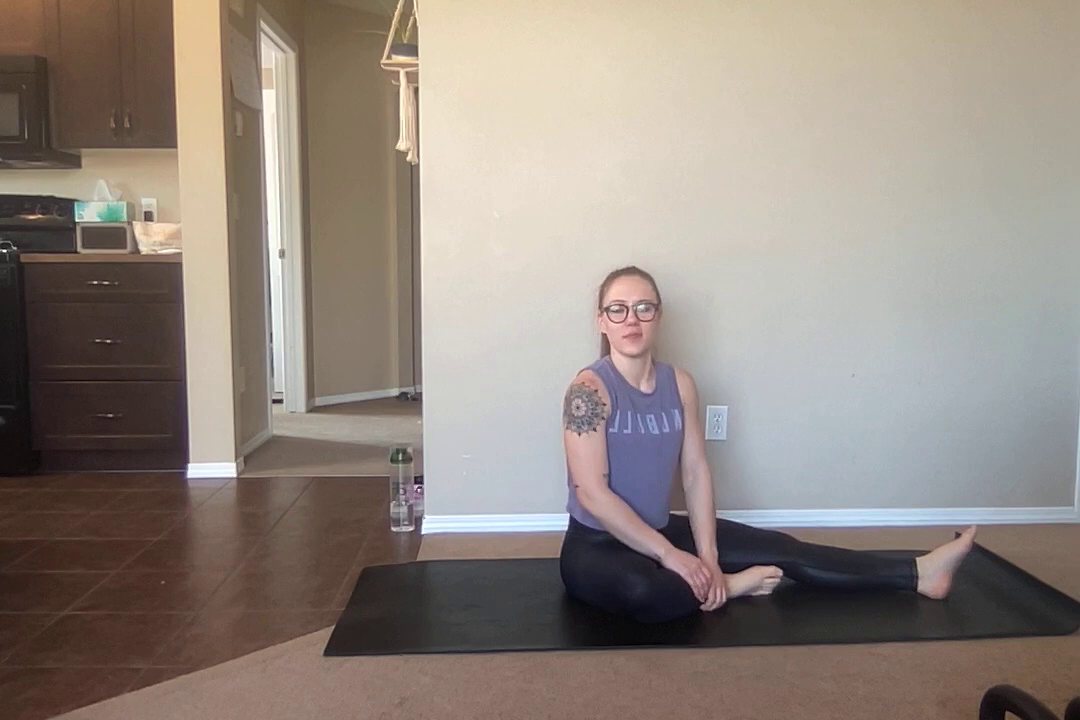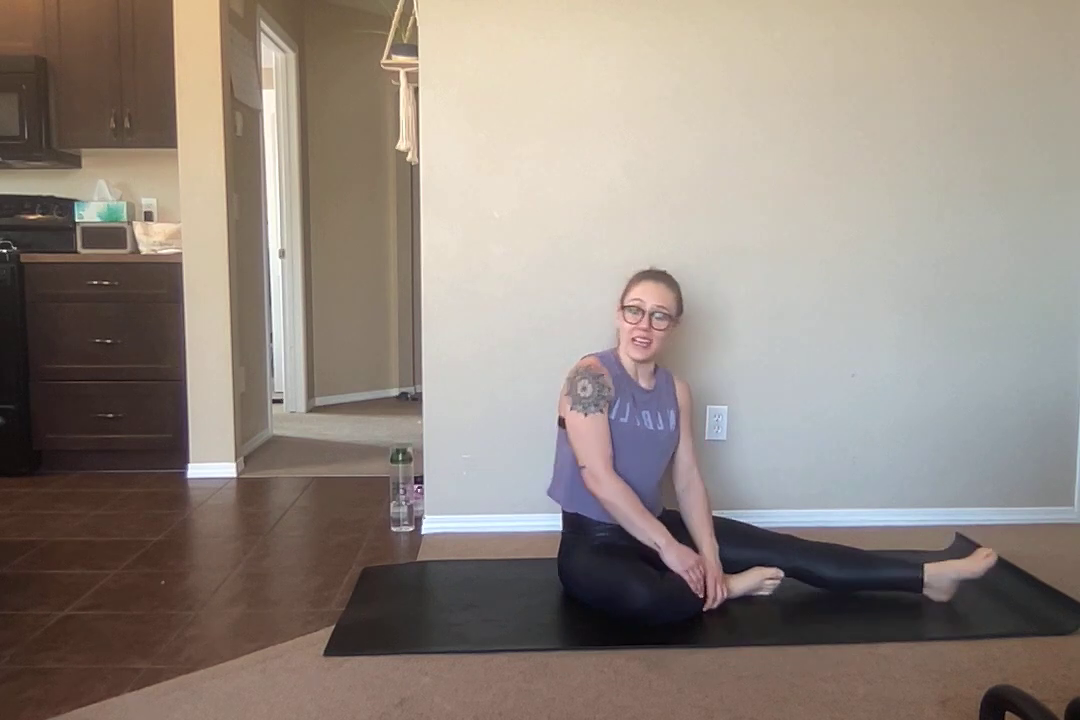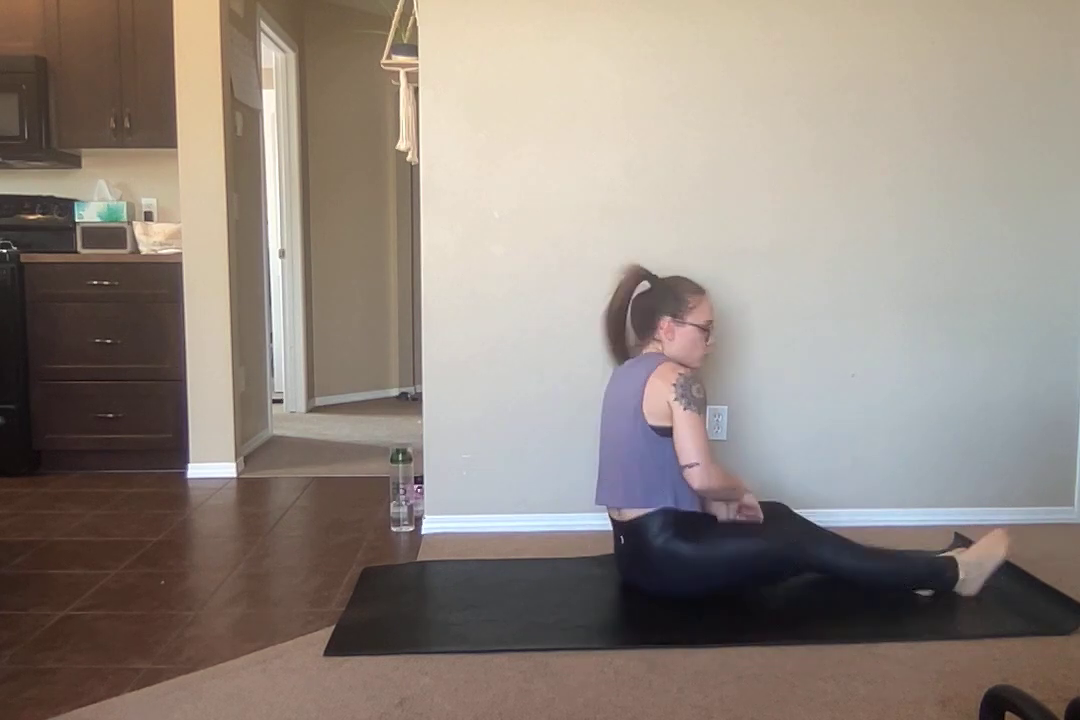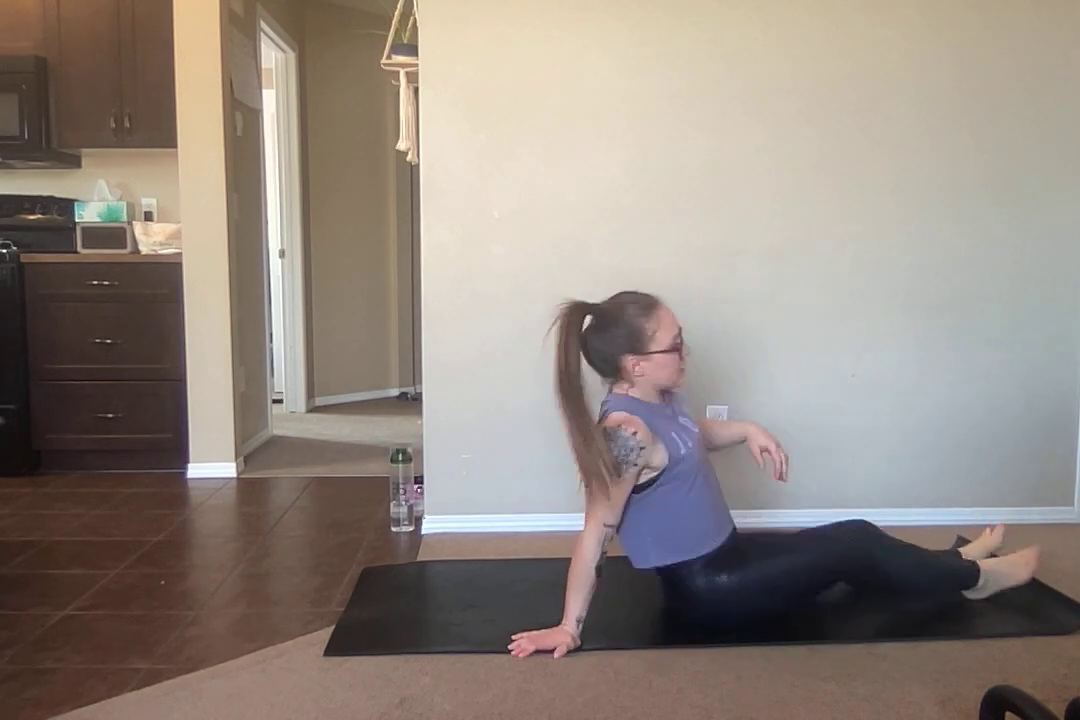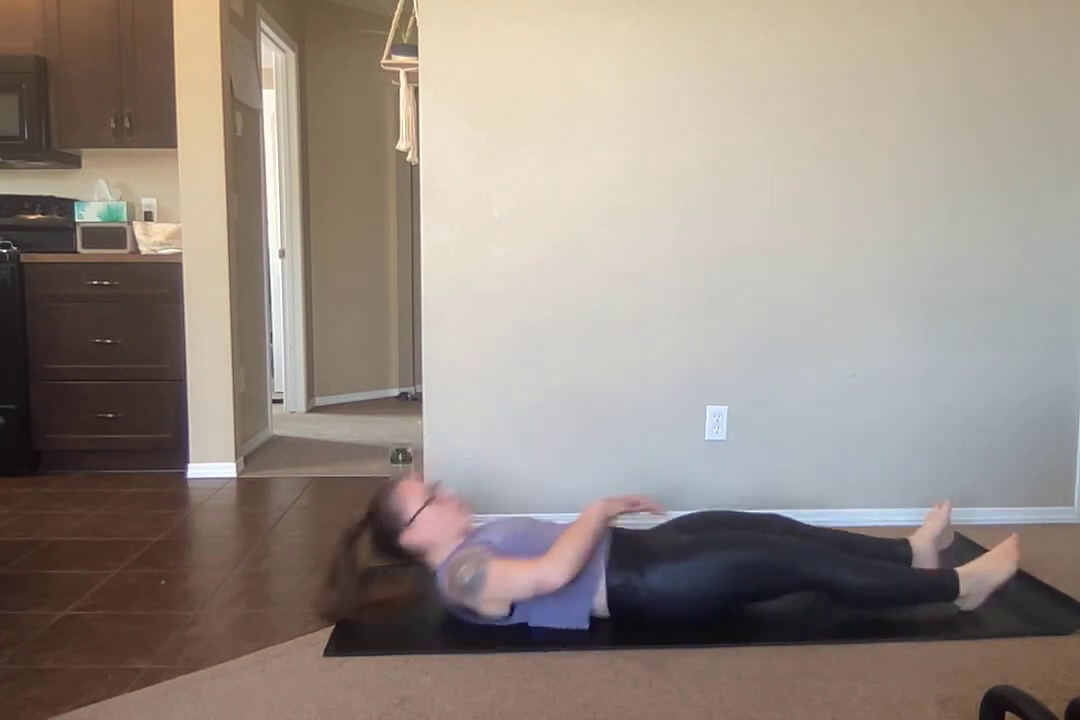
dt=1s
person 1, frame 1
left shoulder: (679, 384)
right shoulder: (590, 389)
left elbow: (696, 472)
right elbow: (592, 494)
left wrist: (708, 556)
right wrist: (669, 555)
left hip: (658, 531)
right hip: (596, 547)
left knee: (776, 547)
right knee: (642, 590)
left ankle: (919, 574)
right ankle: (727, 586)
person 1, frame 2
left shoulder: (675, 391)
right shoulder: (591, 377)
left elbow: (688, 478)
right elbow: (600, 478)
left wrist: (707, 553)
right wrist: (671, 549)
left hip: (649, 528)
right hip: (590, 545)
left knee: (779, 549)
right knee: (644, 598)
left ankle: (928, 577)
right ankle: (723, 587)
person 1, frame 3
left shoulder: (629, 376)
right shoulder: (677, 380)
right elbow: (701, 476)
left wrist: (725, 502)
right wrist: (740, 494)
left hip: (642, 544)
right hip: (666, 553)
left knee: (777, 522)
right knee: (811, 548)
left ankle: (916, 569)
right ankle: (957, 574)
person 1, frame 4
left shoulder: (655, 399)
right shoulder: (624, 432)
right elbow: (594, 537)
left wrist: (746, 430)
right wrist: (570, 626)
left hip: (720, 551)
right hip: (708, 588)
left knee: (843, 547)
right knee: (858, 540)
left ankle: (957, 562)
right ankle: (975, 578)
person 1, frame 5
left shoulder: (470, 541)
right shoulder: (459, 572)
right elbow: (555, 571)
left wrist: (602, 512)
right wrist: (601, 512)
left hip: (631, 550)
right hip: (645, 587)
left knee: (775, 528)
right knee: (810, 565)
left ankle: (910, 554)
right ankle: (957, 587)
